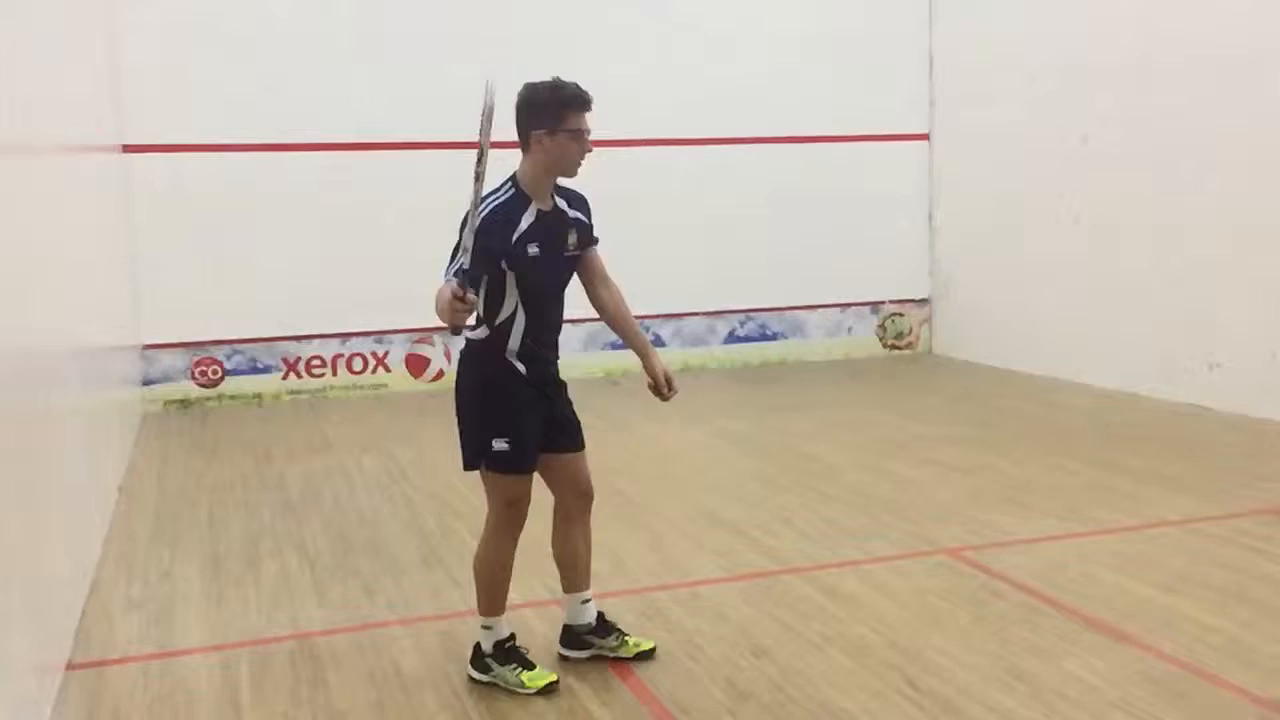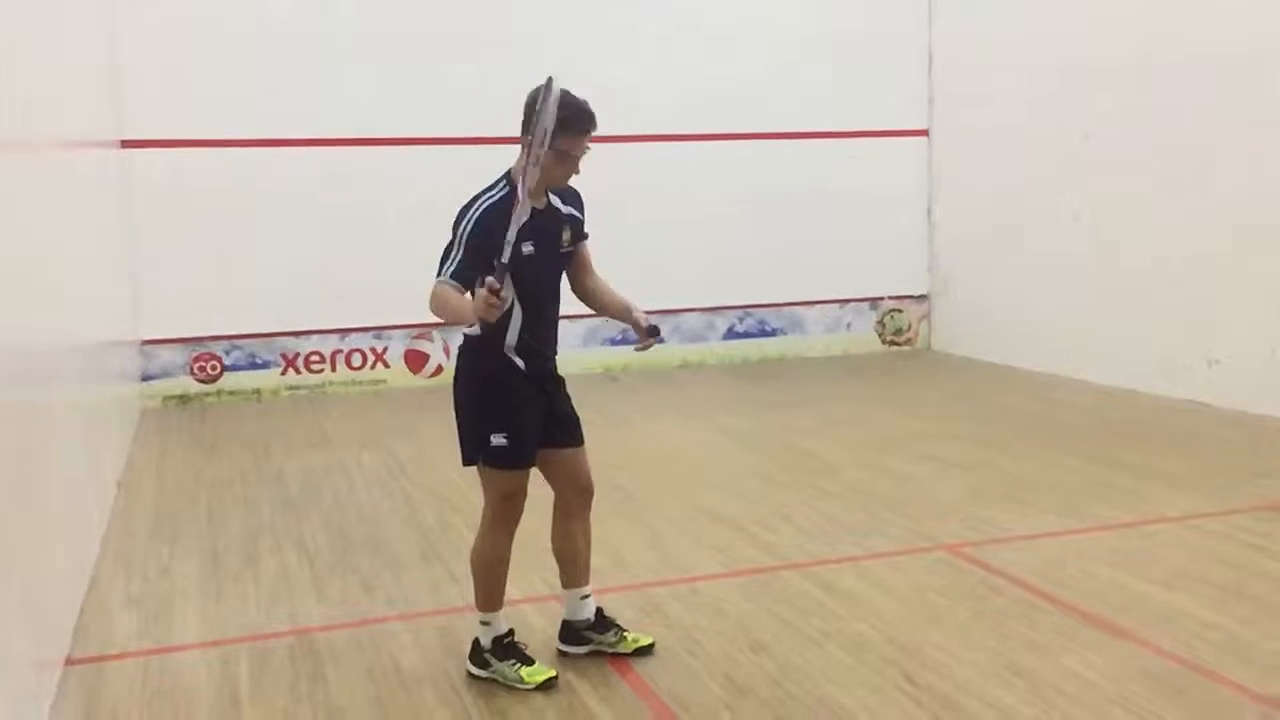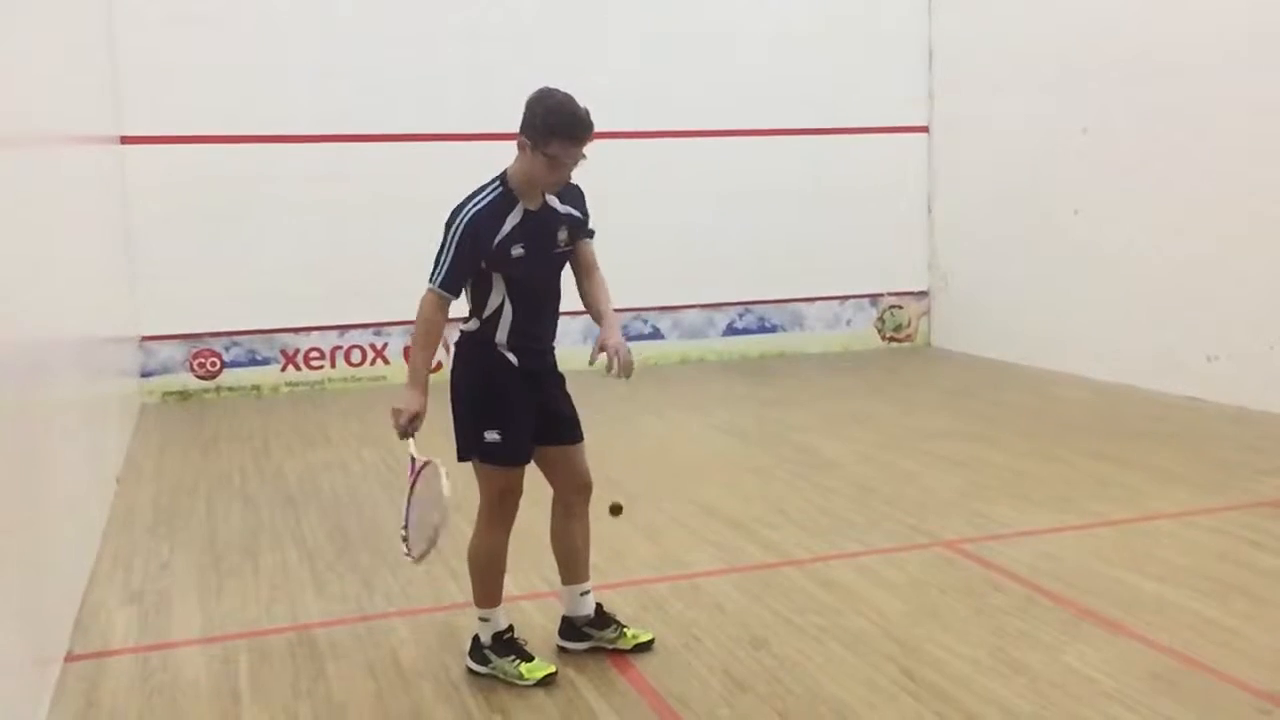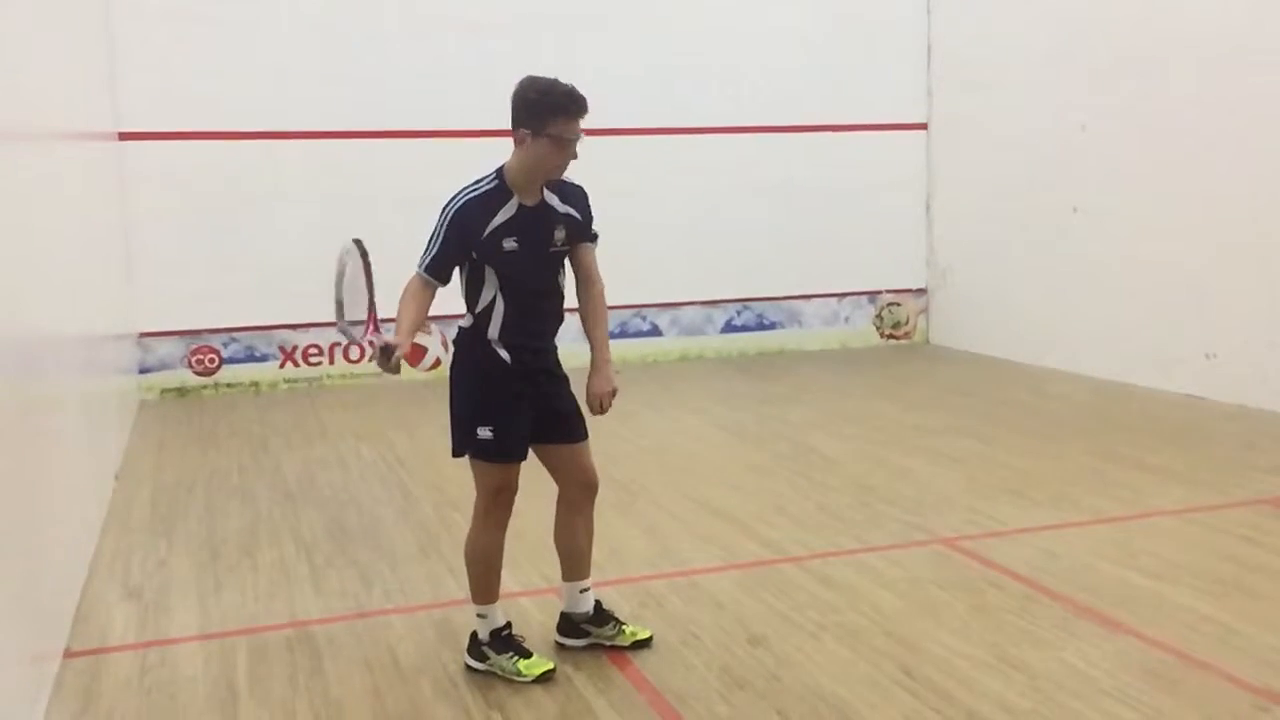
dt=0.4s
person 1, frame 1
left shoulder: (575, 208)
right shoulder: (495, 216)
left elbow: (601, 288)
right elbow: (452, 293)
left wrist: (647, 356)
right wrist: (452, 309)
left hip: (543, 376)
right hip: (496, 381)
left knee: (577, 493)
right knee: (508, 512)
left ankle: (583, 624)
right ankle: (492, 648)
person 1, frame 2
left shoulder: (569, 204)
right shoulder: (486, 214)
left elbow: (584, 278)
right elbow: (442, 292)
left wrist: (628, 310)
right wrist: (471, 310)
left hip: (542, 372)
right hip: (494, 379)
left knee: (577, 488)
right knee: (505, 506)
left ankle: (581, 619)
right ankle: (490, 644)
person 1, frame 3
left shoulder: (570, 202)
right shoulder: (478, 216)
left elbow: (588, 272)
right elbow: (437, 301)
left wrist: (610, 326)
right wrist: (416, 388)
left hip: (541, 368)
right hip: (489, 374)
left knee: (576, 485)
right knee: (500, 504)
left ankle: (581, 617)
right ankle: (491, 641)
person 1, frame 4
left shoulder: (572, 201)
right shoulder: (471, 208)
left elbow: (588, 283)
right elbow: (424, 280)
left wrist: (602, 364)
right wrist: (403, 334)
left hip: (543, 365)
right hip: (487, 371)
left knee: (581, 482)
right knee: (496, 501)
left ankle: (580, 612)
right ankle: (488, 636)
